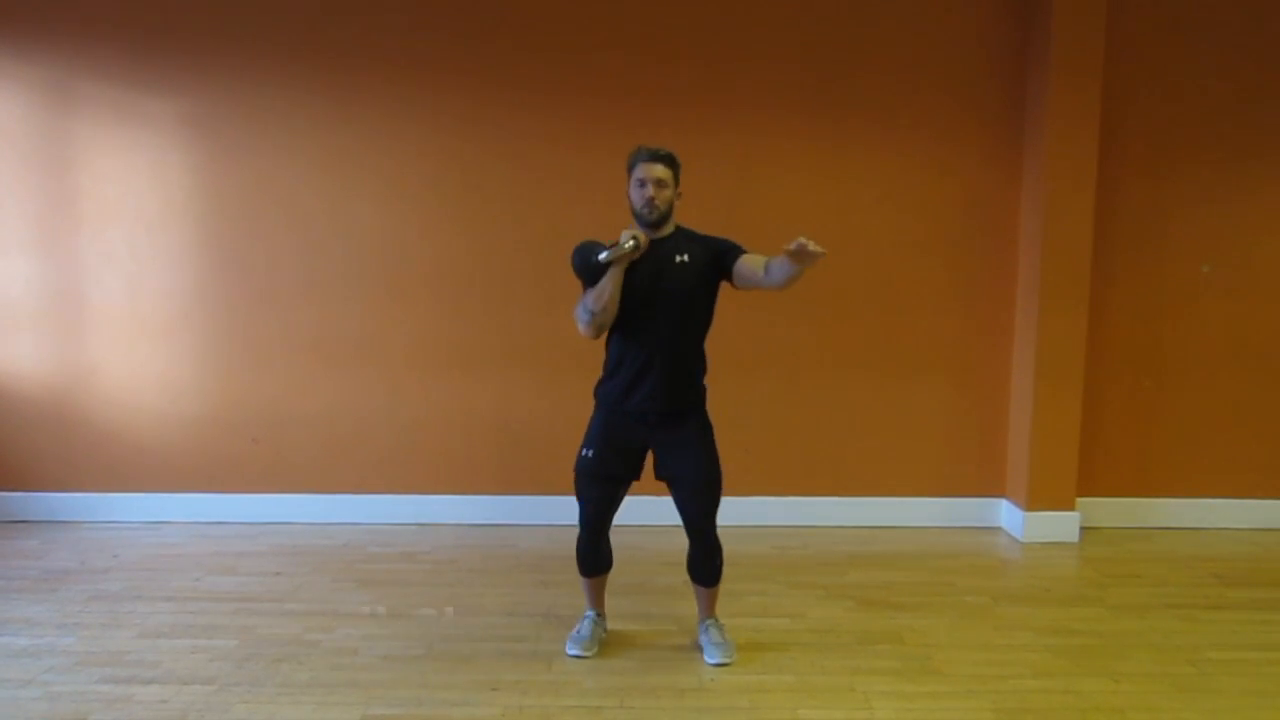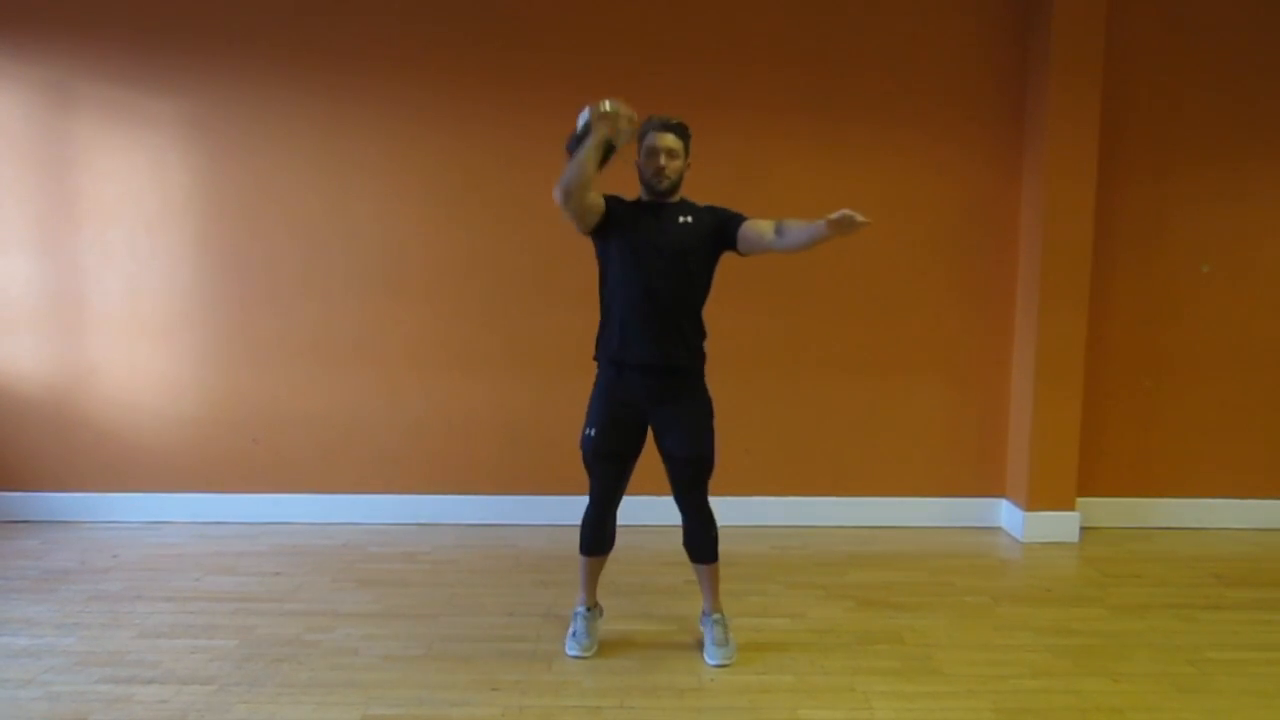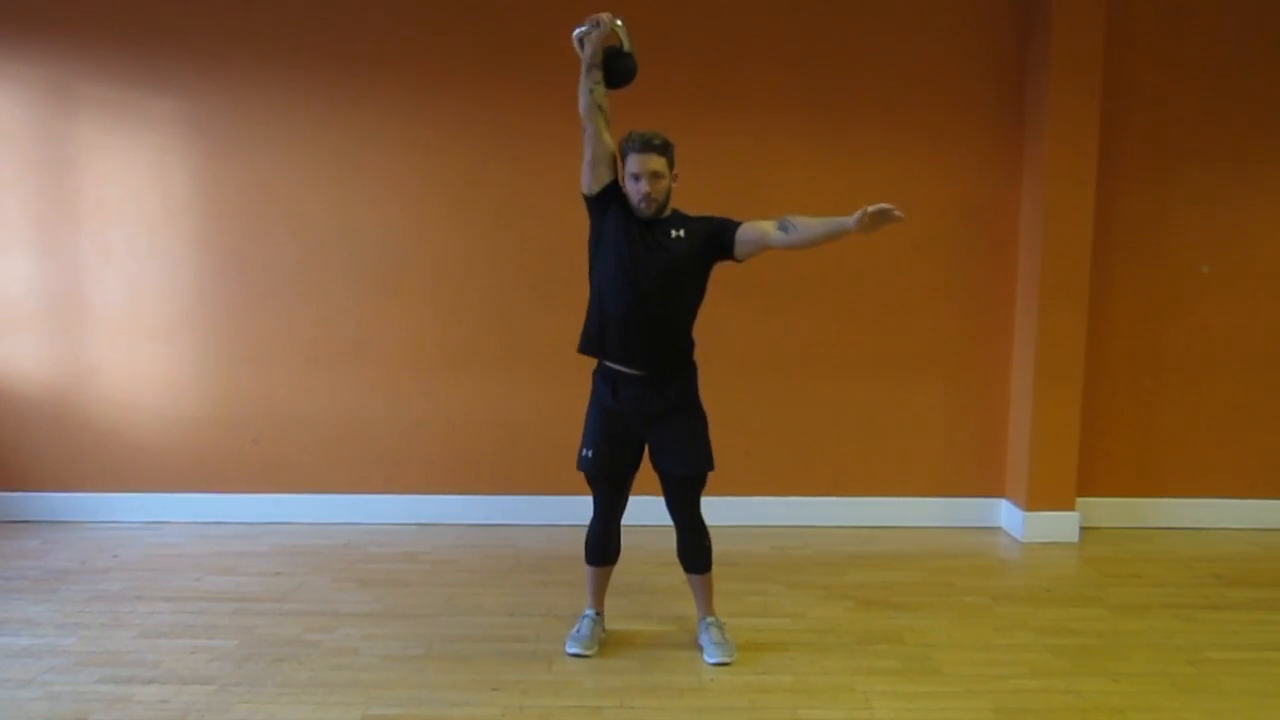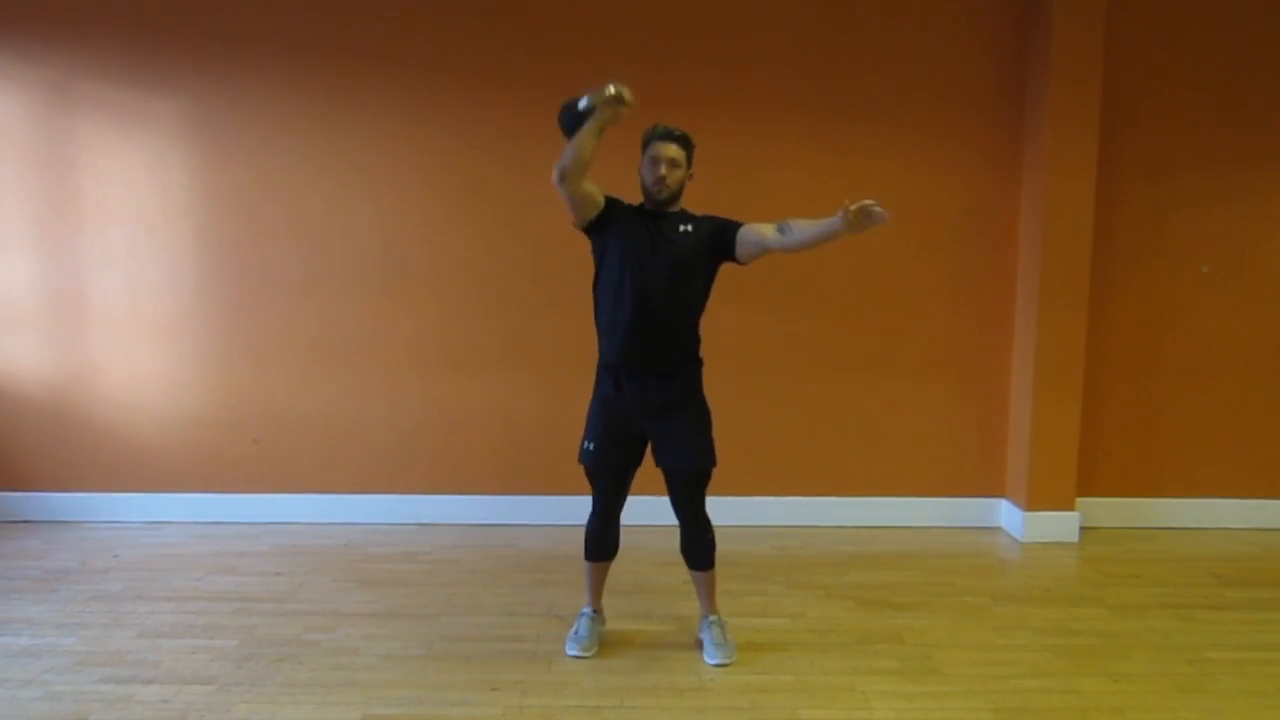
dt=0.4s
person 1, frame 1
left shoulder: (707, 251)
right shoulder: (607, 258)
left elbow: (766, 274)
right elbow: (589, 325)
left wrist: (795, 261)
right wrist: (620, 261)
left hip: (683, 414)
right hip: (618, 411)
left knee: (702, 527)
right knee: (592, 523)
left ankle: (709, 622)
right ankle: (594, 617)
person 1, frame 2
left shoulder: (708, 221)
right shoulder: (612, 213)
left elbow: (773, 236)
right elbow: (565, 195)
left wrist: (824, 228)
right wrist: (600, 135)
left hip: (681, 384)
right hip: (619, 380)
left knee: (693, 502)
right knee: (602, 499)
left ankle: (713, 616)
right ankle: (587, 609)
person 1, frame 3
left shoulder: (702, 233)
right shoulder: (607, 215)
left elbow: (775, 233)
right elbow: (594, 128)
left wrist: (851, 223)
right wrist: (592, 56)
left hip: (674, 396)
right hip: (613, 392)
left knee: (686, 514)
right knee: (606, 512)
left ankle: (709, 621)
right ankle: (593, 616)
person 1, frame 4
left shoulder: (709, 231)
right shoulder: (613, 220)
left elbow: (776, 236)
right elbow: (565, 178)
left wrist: (838, 224)
right wrist: (599, 115)
left hip: (679, 393)
right hip: (617, 389)
left knee: (691, 509)
right knee: (605, 506)
left ankle: (710, 620)
right ankle: (592, 614)
